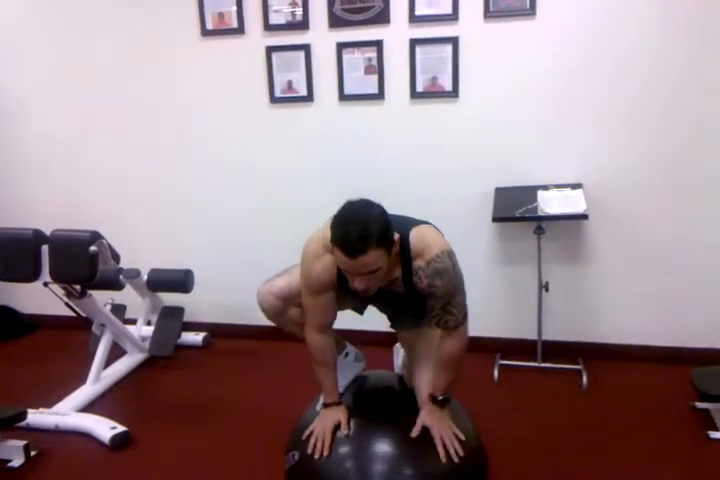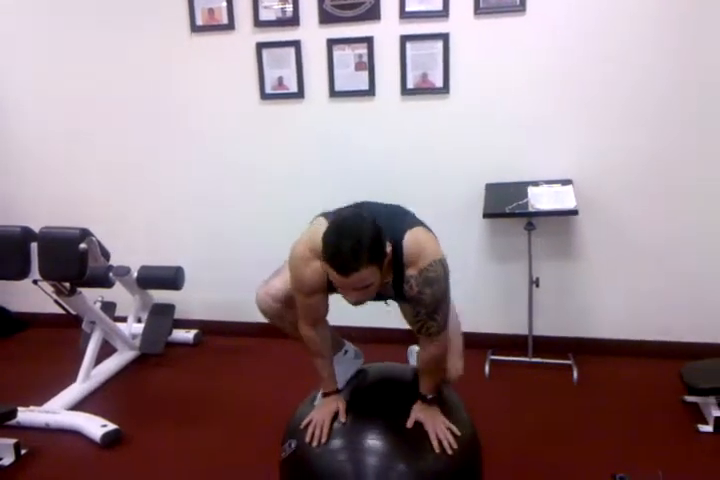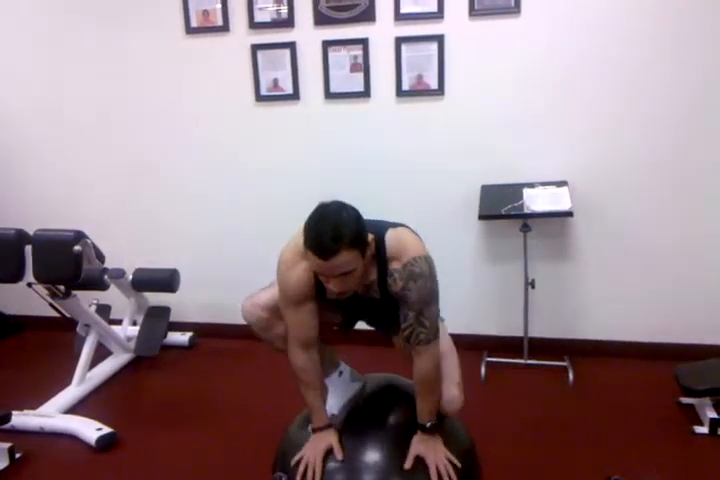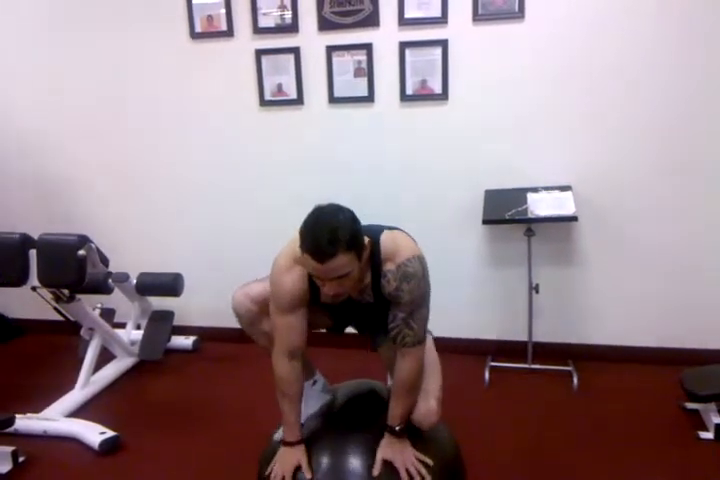
dt=0.5s
person 1, frame 1
left shoulder: (432, 258)
right shoulder: (319, 253)
left elbow: (454, 333)
right elbow: (318, 330)
left wrist: (438, 404)
right wrist: (332, 402)
left hip: (414, 301)
left knee: (429, 401)
right knee: (269, 297)
left ankle: (408, 364)
right ankle: (345, 359)
person 1, frame 2
left shoulder: (423, 262)
right shoulder: (307, 254)
left elbow: (434, 340)
right elbow: (311, 325)
left wrist: (427, 402)
right wrist: (330, 392)
left hip: (405, 272)
left knee: (451, 369)
right knee: (268, 300)
left ankle: (419, 360)
right ankle: (343, 356)
person 1, frame 3
left shoulder: (409, 262)
right shoulder: (294, 262)
left elbow: (424, 352)
right elbow: (302, 348)
left wrist: (427, 431)
right wrist: (320, 427)
left hip: (399, 308)
right hip: (339, 307)
left knee: (450, 401)
right knee: (255, 311)
right ankle: (339, 378)
person 1, frame 4
left shoulder: (403, 263)
right shoulder: (289, 267)
left elbow: (409, 354)
right elbow: (287, 356)
left wrist: (395, 434)
right wrist: (291, 441)
left hip: (389, 315)
right hip: (330, 311)
left knee: (426, 415)
right knee: (245, 302)
left ankle: (400, 385)
right ankle: (314, 388)
